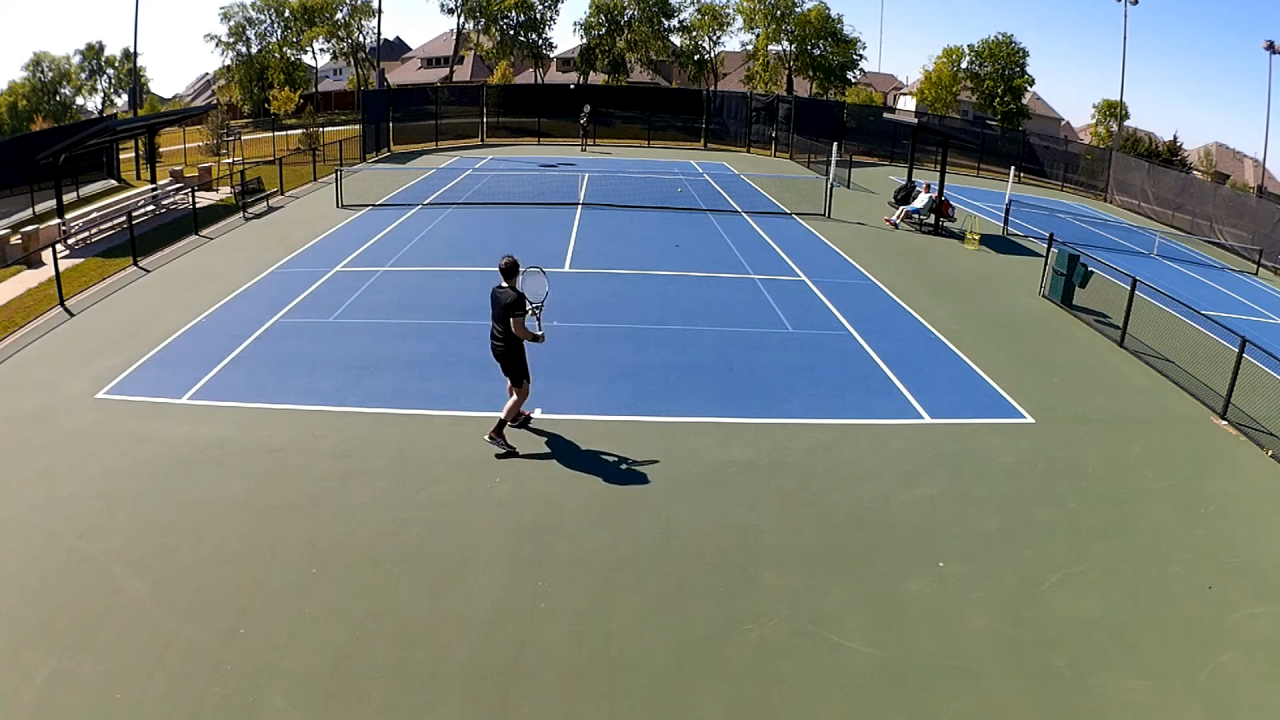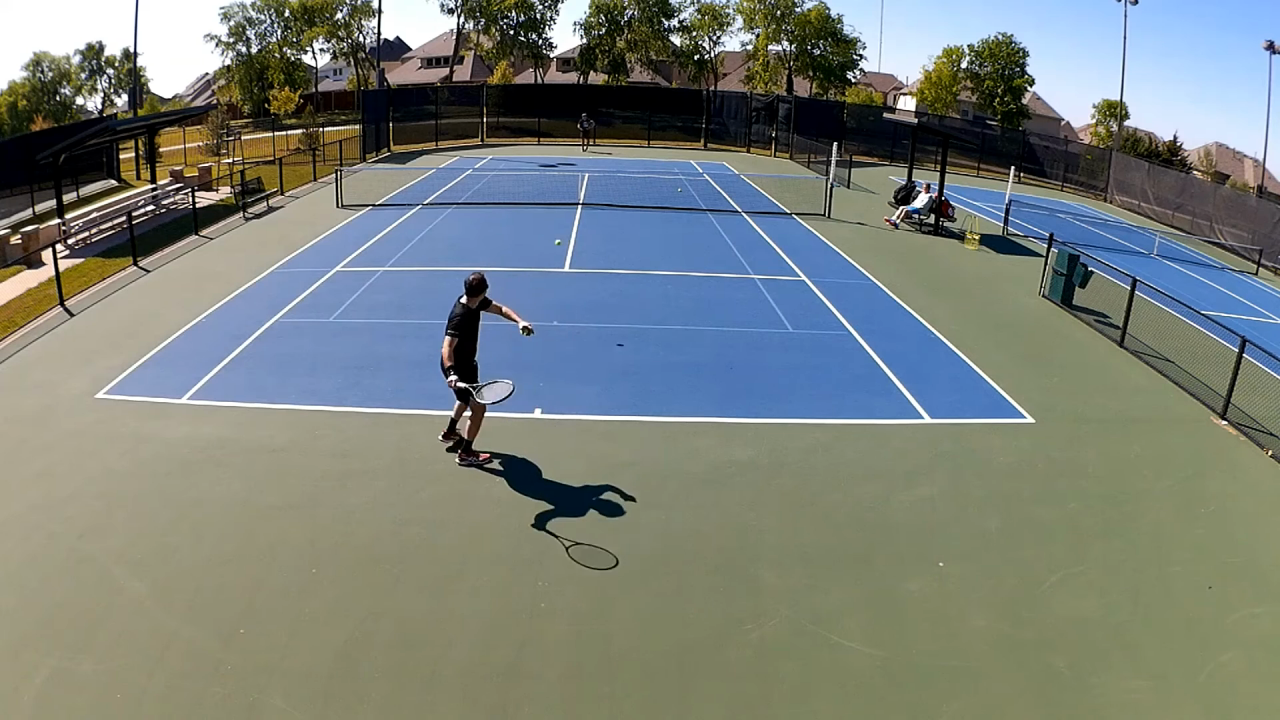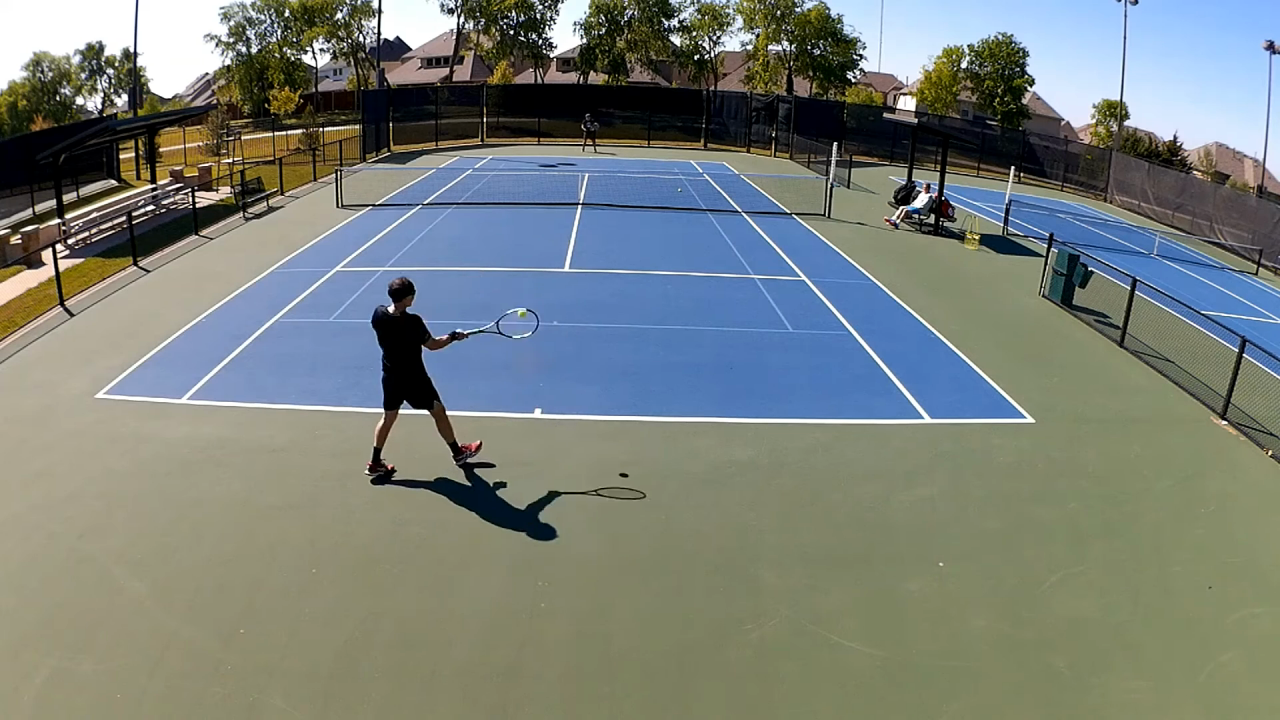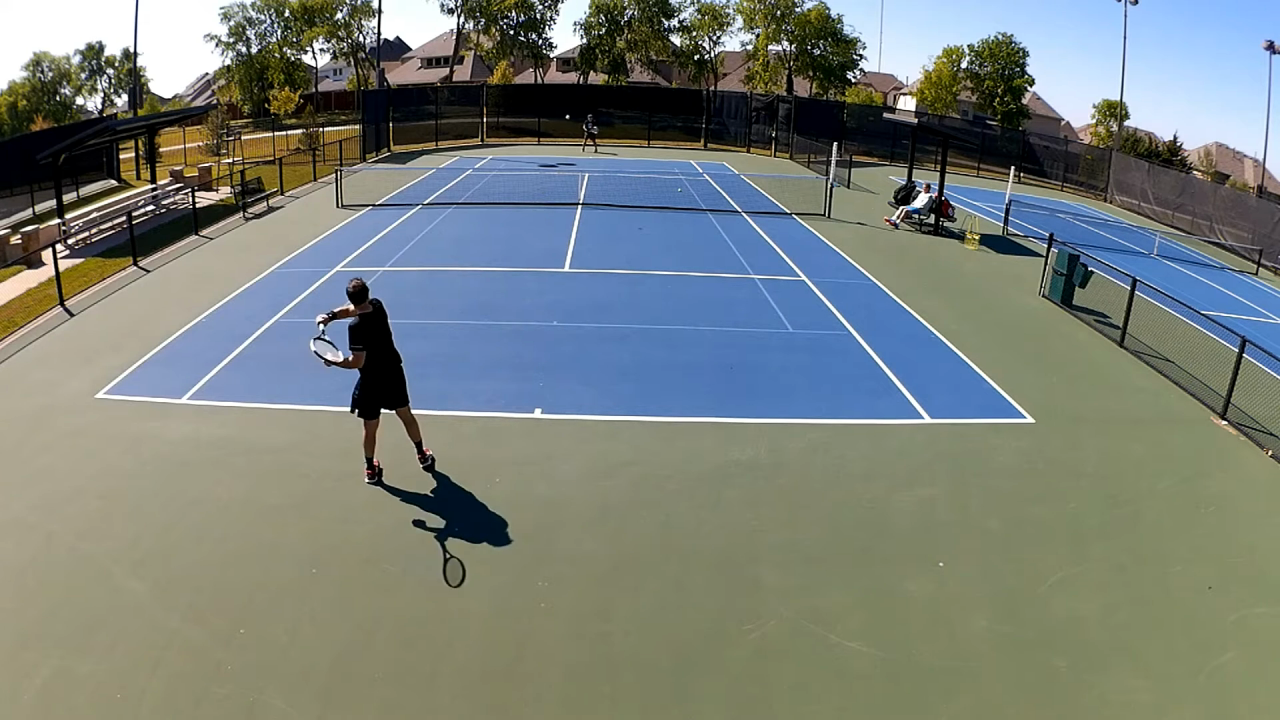
dt=0.5s
person 1, frame 1
left shoulder: (496, 291)
right shoulder: (516, 297)
right elbow: (517, 329)
left wrist: (526, 309)
right wrist: (536, 337)
left hip: (497, 345)
right hip: (510, 349)
left knee: (513, 380)
right knee: (521, 392)
left ankle: (515, 416)
right ankle: (496, 431)
person 1, frame 2
left shoulder: (476, 303)
right shoulder: (460, 316)
left elbow: (499, 308)
right elbow: (446, 348)
left wrist: (520, 321)
right wrist: (451, 372)
left hip: (465, 362)
right hip: (458, 367)
left knee: (467, 399)
right knee: (478, 408)
left ankle: (450, 432)
right ankle: (466, 453)
person 1, frame 3
left shoulder: (378, 314)
right shoulder: (413, 322)
right elbow: (432, 345)
right wrist: (453, 337)
left hip: (390, 376)
right hip: (413, 377)
left knee: (388, 417)
right knee: (439, 413)
left ankle: (375, 463)
right ankle: (458, 453)
person 1, frame 4
left shoulder: (356, 326)
right shoulder: (377, 306)
left elbow: (357, 362)
right elbow: (352, 309)
left wrist: (335, 361)
right wrist: (331, 316)
left hip: (371, 381)
right hip: (394, 374)
left knee: (370, 427)
right knee: (406, 415)
left ankle: (371, 470)
right ankle: (423, 456)
